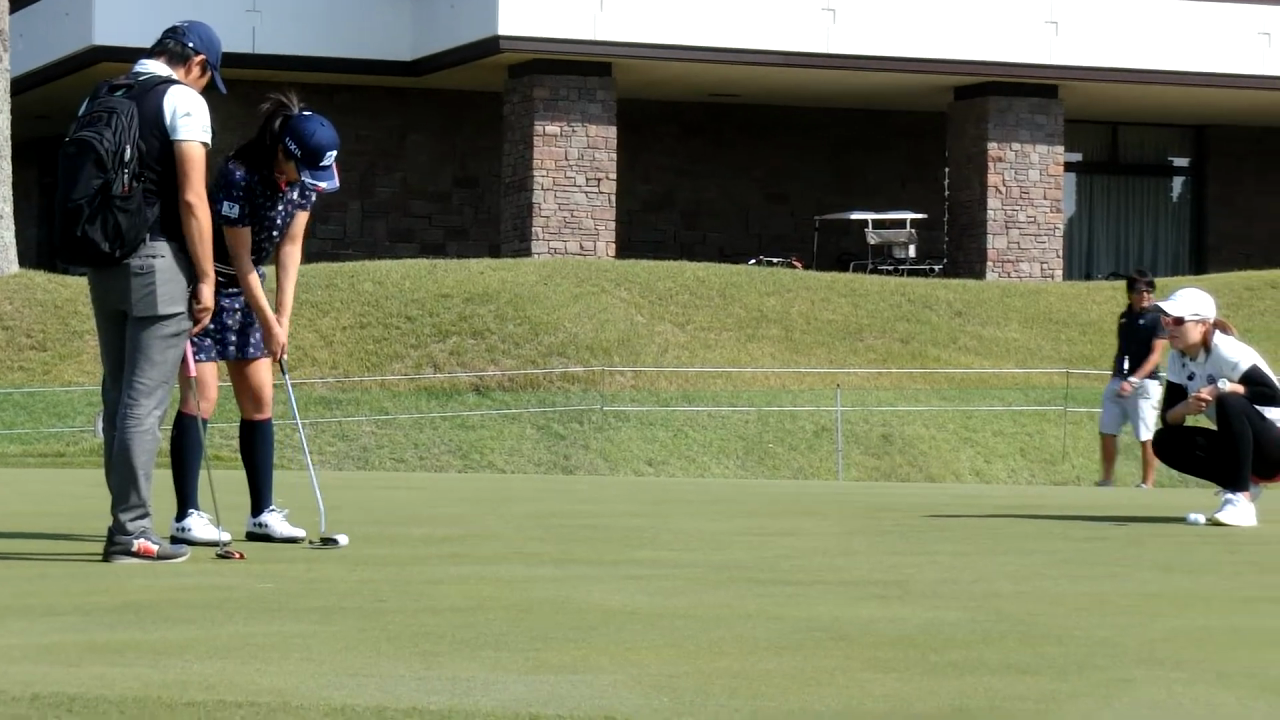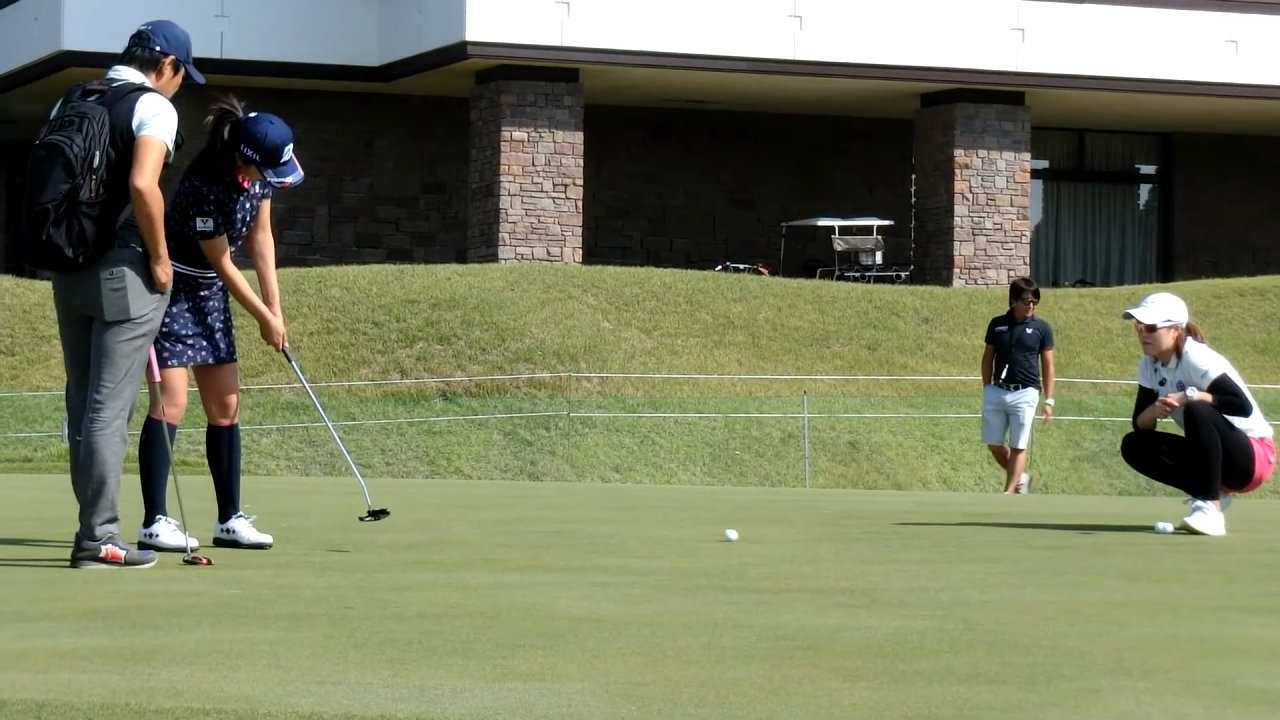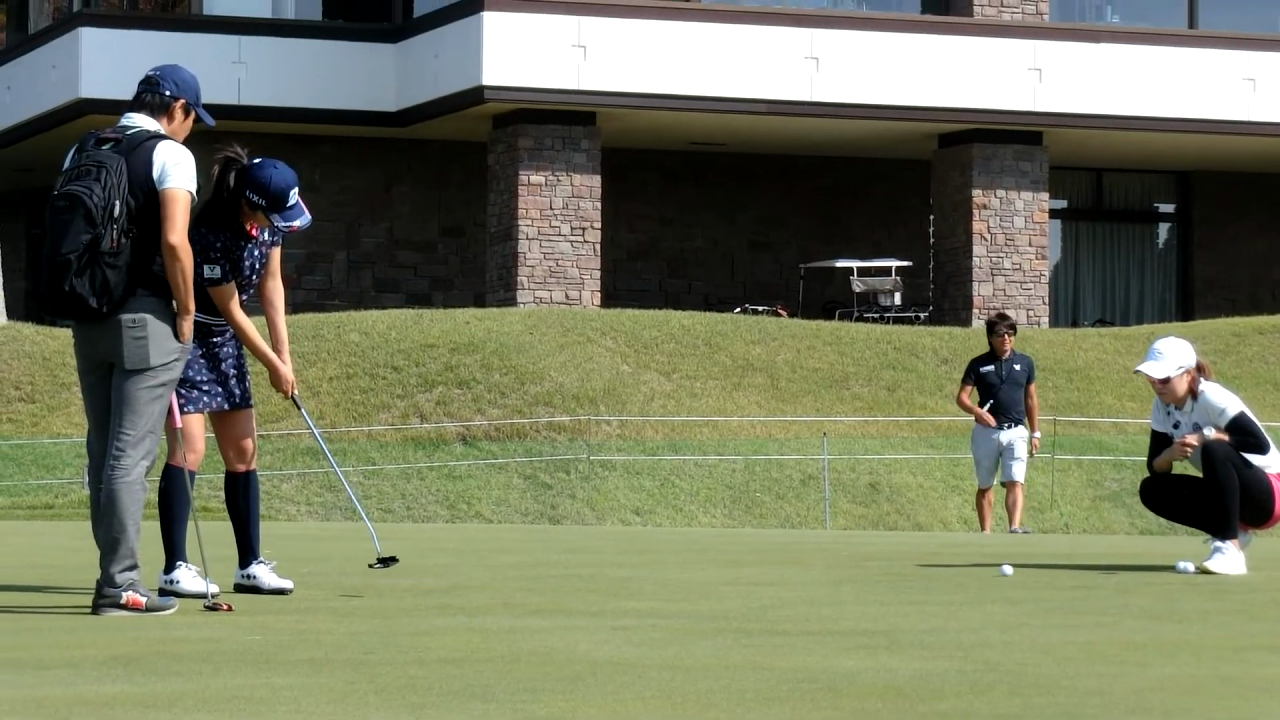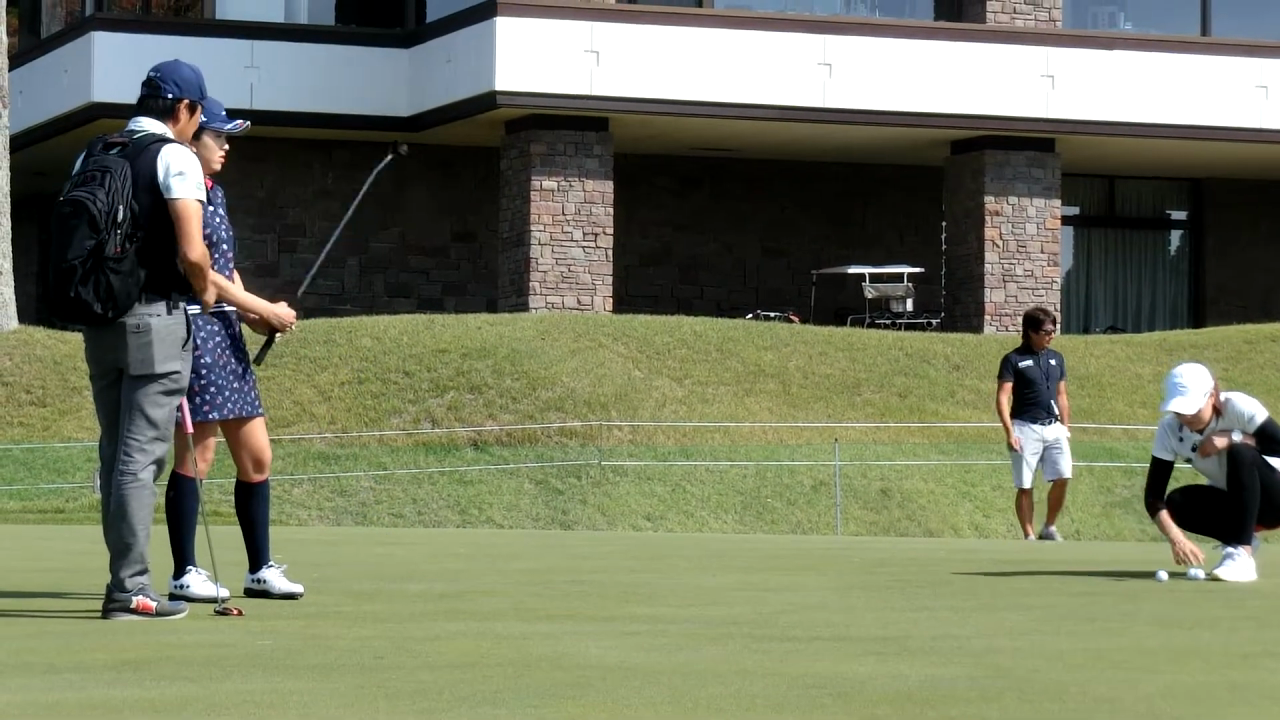
dt=1s
person 1, frame 1
right shoulder: (184, 99)
right elbow: (191, 198)
right wrist: (207, 279)
left hip: (105, 262)
right hip: (158, 260)
left knee: (119, 397)
right knee: (144, 401)
left ankle: (127, 521)
right ankle: (132, 532)
person 1, frame 2
left shoulder: (71, 102)
right shoulder: (154, 105)
right elbow: (141, 184)
right wrist: (160, 258)
left hip: (69, 268)
right hip: (122, 268)
left knee: (83, 403)
right knee: (109, 408)
left ankle: (95, 526)
right ankle: (99, 538)
person 1, frame 3
left shoulder: (82, 152)
right shoulder: (170, 153)
right elbow: (173, 242)
right wrist: (186, 313)
left hip: (89, 318)
right hip: (144, 318)
left knee: (103, 452)
right knee: (130, 455)
left ankle: (115, 574)
right ankle: (119, 585)
person 1, frame 4
left shoulder: (93, 156)
right shoulder: (176, 157)
right elbow: (193, 254)
right wrist: (206, 292)
left hip: (101, 321)
right hip: (155, 318)
left knee: (116, 454)
right knee: (141, 456)
left ankle: (126, 578)
right ankle: (129, 589)
person 2, frame 1
left shoulder: (303, 180)
right shoulder: (238, 175)
left elbow: (290, 246)
right elbow: (240, 259)
left wrist: (282, 318)
right wrist: (269, 321)
left hip: (245, 289)
left knee: (259, 400)
right knee: (201, 397)
left ankle: (263, 513)
right ankle: (186, 516)
person 2, frame 2
left shoulder: (260, 173)
right shoulder: (204, 186)
left elbow: (261, 236)
right elbow: (223, 263)
left wrist: (275, 306)
right wrist: (265, 318)
left hip: (211, 293)
right hip: (174, 289)
left knee: (225, 406)
right knee: (171, 403)
left ankle: (230, 519)
right ankle: (154, 522)
person 2, frame 3
left shoulder: (270, 220)
right shoulder: (212, 232)
left elbow: (271, 283)
right elbow: (232, 310)
left wrist: (284, 353)
right wrist: (273, 366)
left hip: (225, 339)
right hip: (187, 337)
left knee: (243, 451)
right knee: (189, 449)
left ankle: (250, 564)
right ankle: (175, 568)
person 2, frame 4
left shoulder: (216, 195)
left wrist: (255, 315)
right wrist: (266, 309)
left hip: (227, 337)
right hip: (194, 333)
left knee: (256, 457)
right knee: (196, 454)
left ankle: (261, 570)
right ankle: (184, 573)
person 3, frame 1
left shoulder: (1227, 351)
right shoulder: (1177, 359)
right elbow: (1167, 419)
left wrist: (1221, 387)
right wrist: (1184, 407)
right hip: (1240, 449)
left knee: (1230, 403)
right knee: (1165, 441)
left ankle: (1241, 500)
right ankle: (1244, 485)
person 3, frame 2
left shoulder: (1197, 358)
right shoulder: (1150, 363)
left elbow: (1243, 406)
right elbow: (1139, 424)
left wrist: (1189, 395)
right wrist: (1152, 411)
right hip: (1214, 456)
left knee: (1198, 411)
right knee: (1134, 445)
left ankle: (1210, 509)
right ankle: (1212, 495)
person 3, frame 3
left shoulder: (1211, 398)
right shoulder: (1162, 406)
left elbow: (1260, 443)
right elbow: (1155, 468)
left wrist: (1206, 435)
right wrist: (1170, 454)
right hip: (1228, 497)
left knee: (1214, 450)
right knee: (1152, 489)
left ankle: (1230, 549)
right ankle: (1233, 533)
person 3, frame 4
left shoulder: (1238, 406)
right shoulder: (1169, 429)
right elbow: (1154, 494)
left wrist: (1234, 437)
right wrist: (1177, 538)
right hip: (1233, 502)
left knee: (1240, 453)
right knee: (1177, 503)
left ankle: (1243, 555)
right ankle: (1241, 540)
person 4, frame 1
left shoulder: (1157, 318)
right shoulder: (1124, 317)
left elbow: (1156, 355)
left wrist: (1133, 381)
right wrist: (1115, 378)
left hip: (1145, 384)
right hip: (1119, 383)
left knee: (1145, 437)
right knee: (1107, 433)
left ankle: (1146, 485)
right ankle: (1106, 481)
person 4, frame 2
left shoulder: (1042, 328)
right shoulder: (997, 324)
left elbow: (1048, 366)
right elbow: (987, 359)
left wrist: (1048, 400)
right wrist: (987, 388)
left hip: (1025, 394)
right hip: (996, 392)
left knee: (1018, 447)
right knee: (994, 444)
left ankle: (1009, 494)
right ankle: (1020, 477)
person 4, frame 3
left shoulder: (1025, 363)
right shoulder: (978, 364)
left elbow: (1031, 399)
right elbow: (961, 397)
left wrist: (1035, 432)
right wrist: (978, 412)
left hip: (1016, 432)
right hip: (986, 432)
left knee: (1015, 483)
right knee: (985, 486)
left ankle: (1015, 529)
right ankle: (985, 533)
person 4, frame 4
left shoulder: (1056, 358)
right shoulder: (1013, 360)
left elbow: (1061, 396)
right elbow: (1002, 398)
left wrist: (1066, 429)
right wrist: (1010, 431)
left hip: (1054, 429)
right hip: (1026, 428)
left knee: (1062, 478)
right knee: (1025, 487)
left ankle: (1049, 529)
right ankle: (1028, 537)
